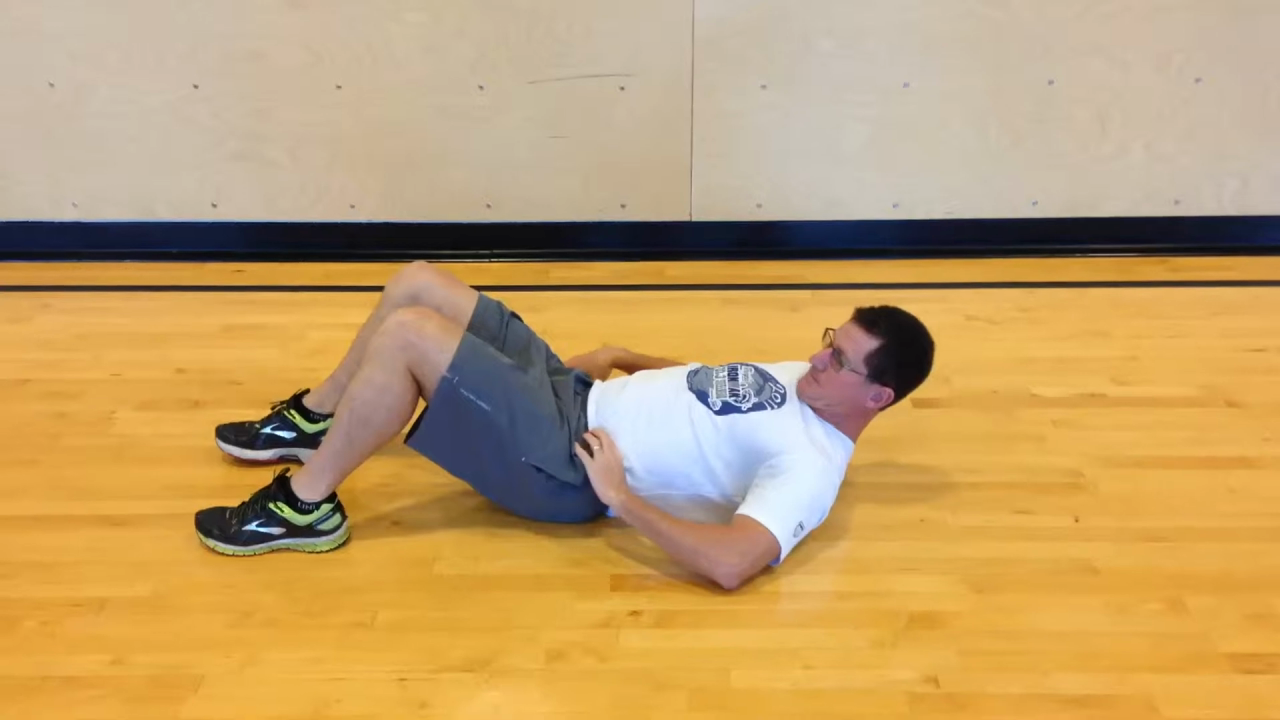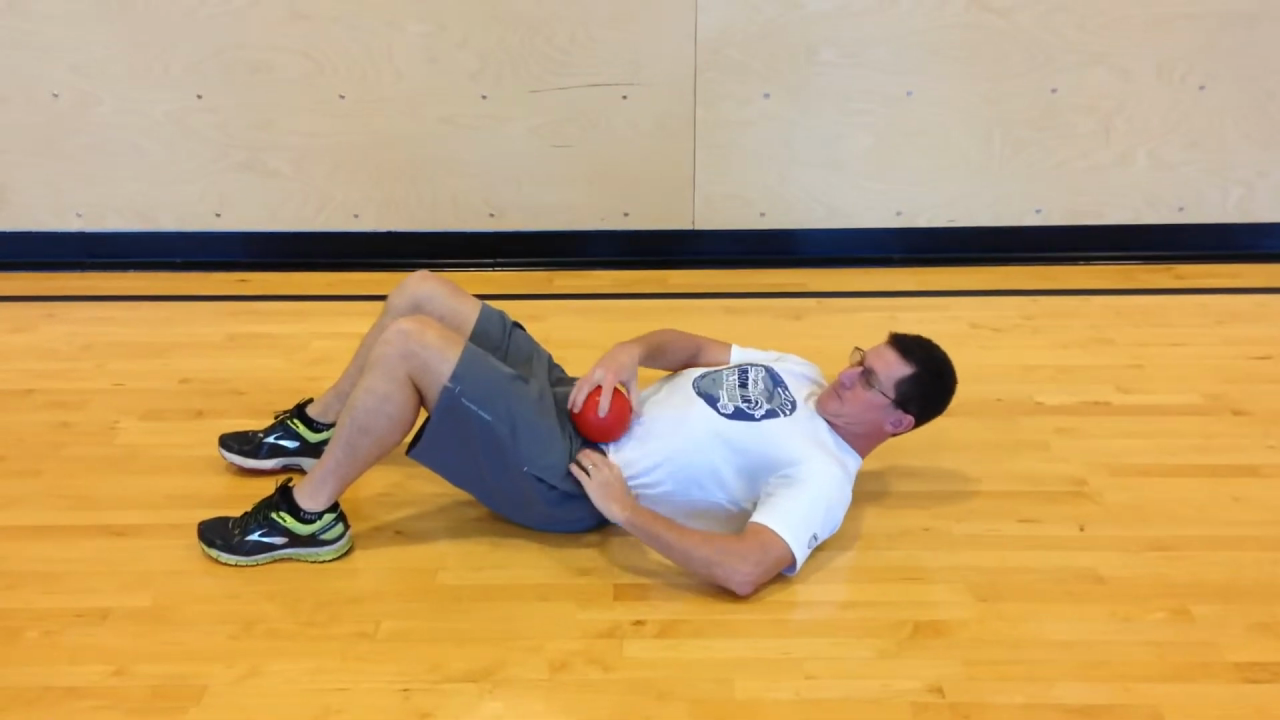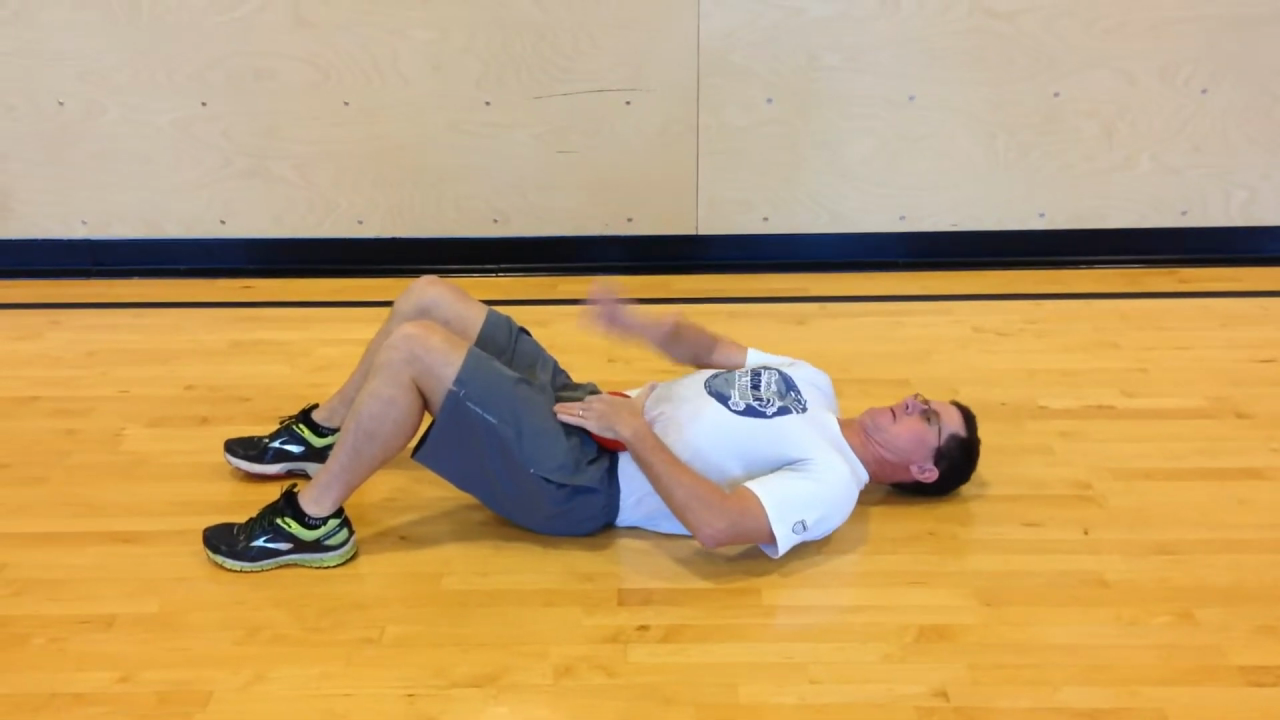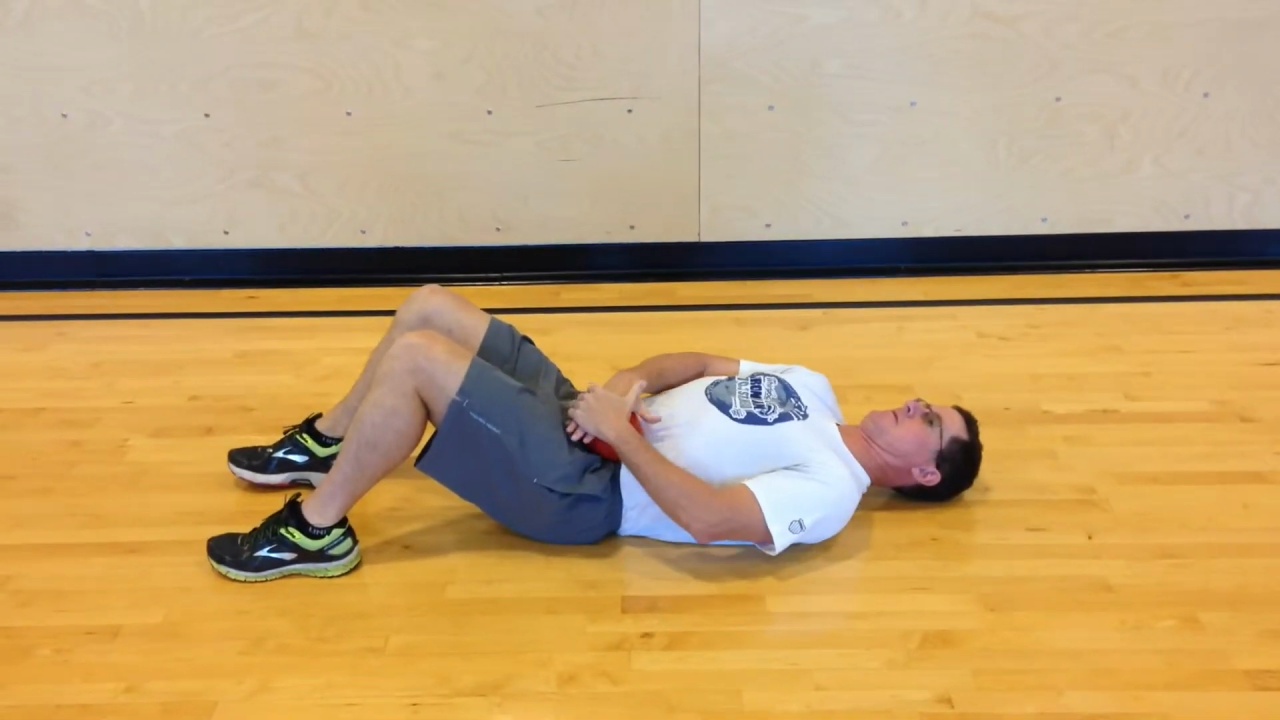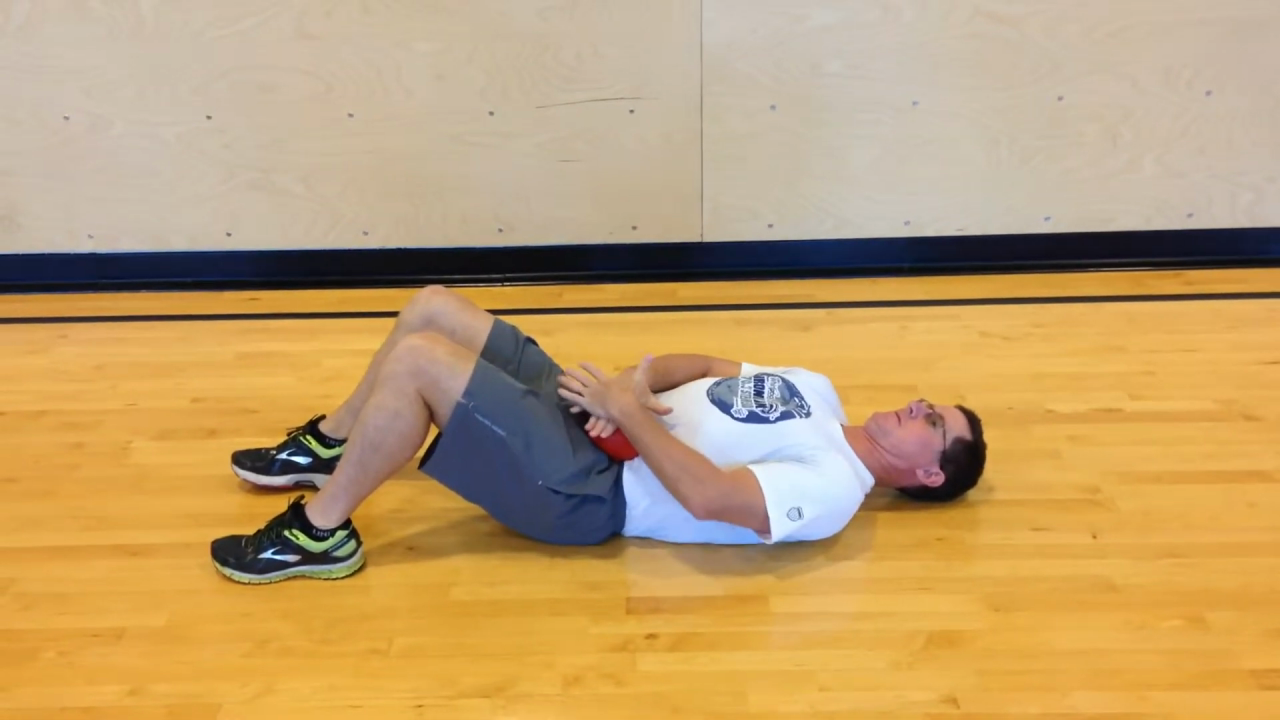
dt=1s
person 1, frame 1
left shoulder: (811, 468)
right shoulder: (801, 380)
left elbow: (731, 564)
left wrist: (621, 496)
right wrist: (622, 357)
left hip: (564, 461)
right hip: (577, 396)
left knee: (406, 334)
right knee: (415, 283)
left ankle: (303, 506)
right ankle: (311, 421)
person 1, frame 2
left shoulder: (820, 480)
right shoulder: (801, 375)
left elbow: (743, 570)
right elbow: (692, 346)
left wrist: (626, 509)
right wrist: (629, 353)
left hip: (563, 472)
right hip: (574, 404)
left knee: (406, 343)
right knee: (419, 291)
left ankle: (306, 516)
right ankle: (311, 431)
person 1, frame 3
left shoulder: (830, 485)
right shoulder: (814, 385)
left elbow: (716, 524)
right elbow: (711, 350)
left wrist: (634, 430)
right wrist: (652, 325)
left hip: (579, 482)
right hip: (589, 415)
left knee: (412, 346)
right knee: (427, 297)
left ankle: (311, 522)
right ankle: (317, 437)
person 1, frame 4
left shoulder: (828, 491)
right shoulder: (814, 389)
left elbow: (706, 516)
right elbow: (700, 364)
left wrist: (620, 432)
right wrist: (625, 382)
left hip: (581, 491)
right hip: (590, 419)
left knee: (415, 358)
right knee: (429, 306)
left ankle: (315, 531)
right ankle: (322, 446)
person 1, frame 5
left shoulder: (831, 489)
right shoulder: (818, 393)
left elbow: (707, 495)
right elbow: (705, 365)
left wrist: (629, 409)
right wrist: (634, 382)
left hip: (585, 492)
right hip: (597, 423)
left knee: (418, 361)
right knee: (432, 308)
left ankle: (319, 533)
right ankle: (326, 449)
